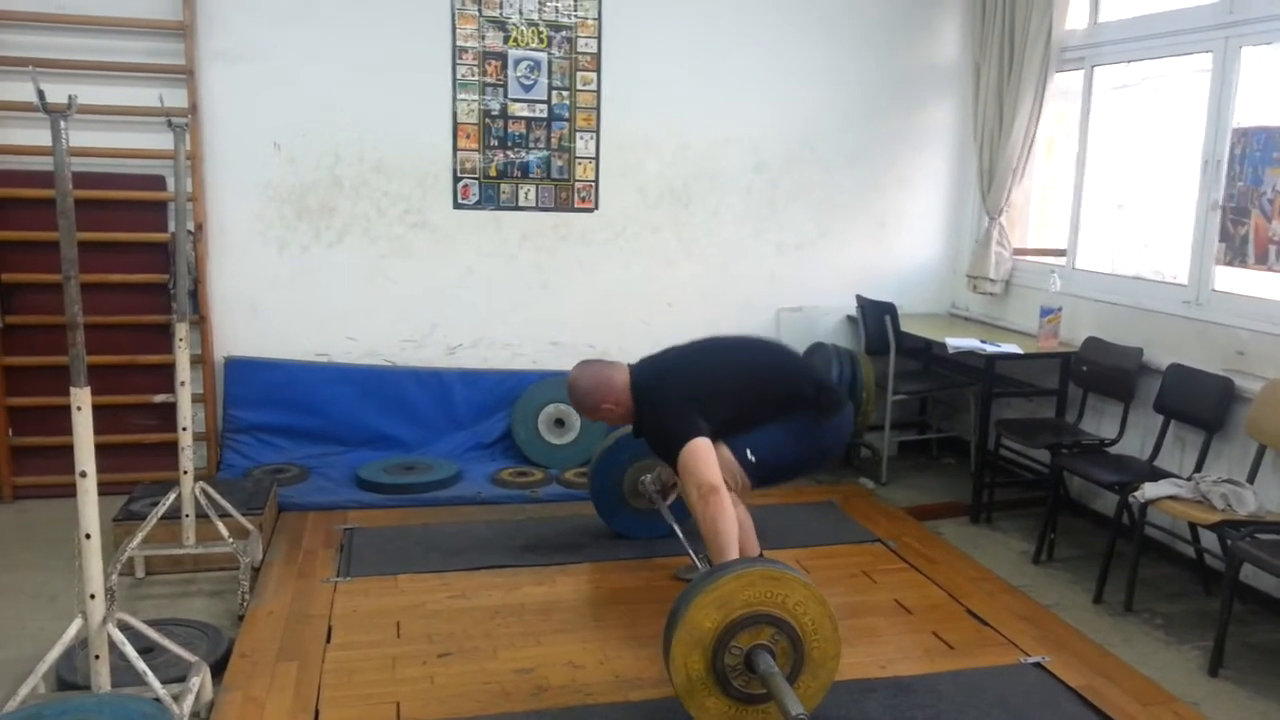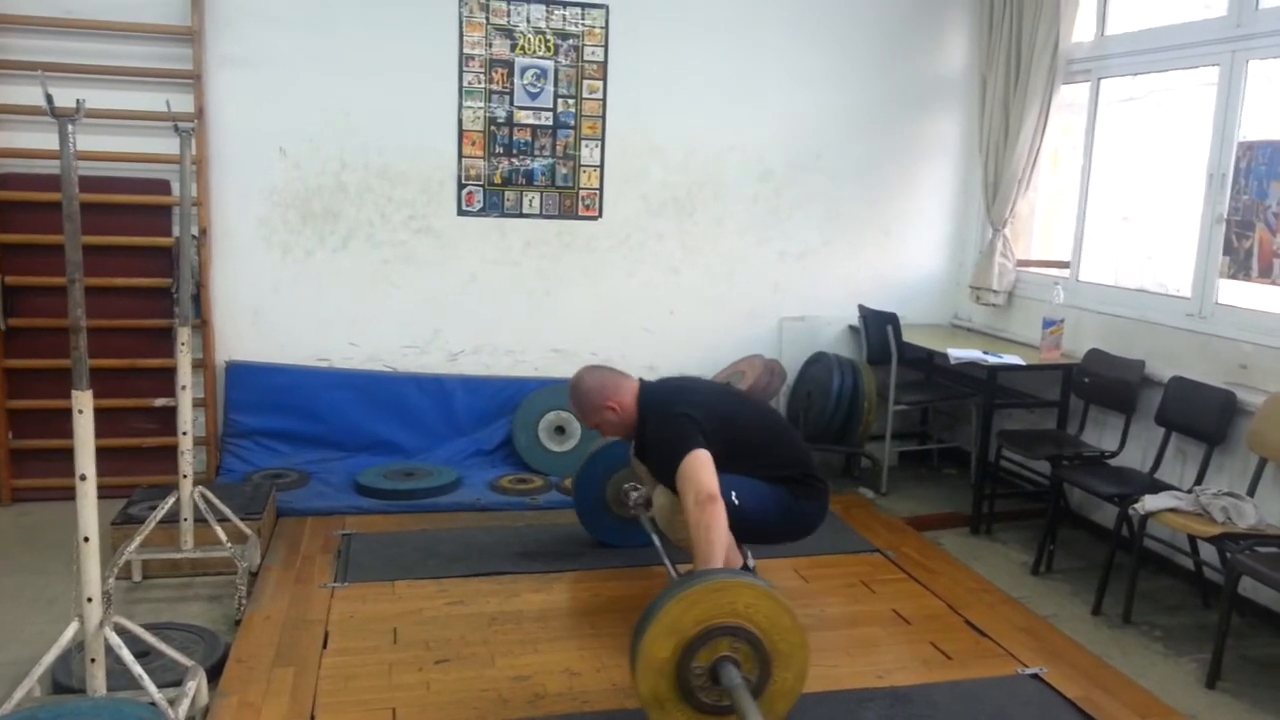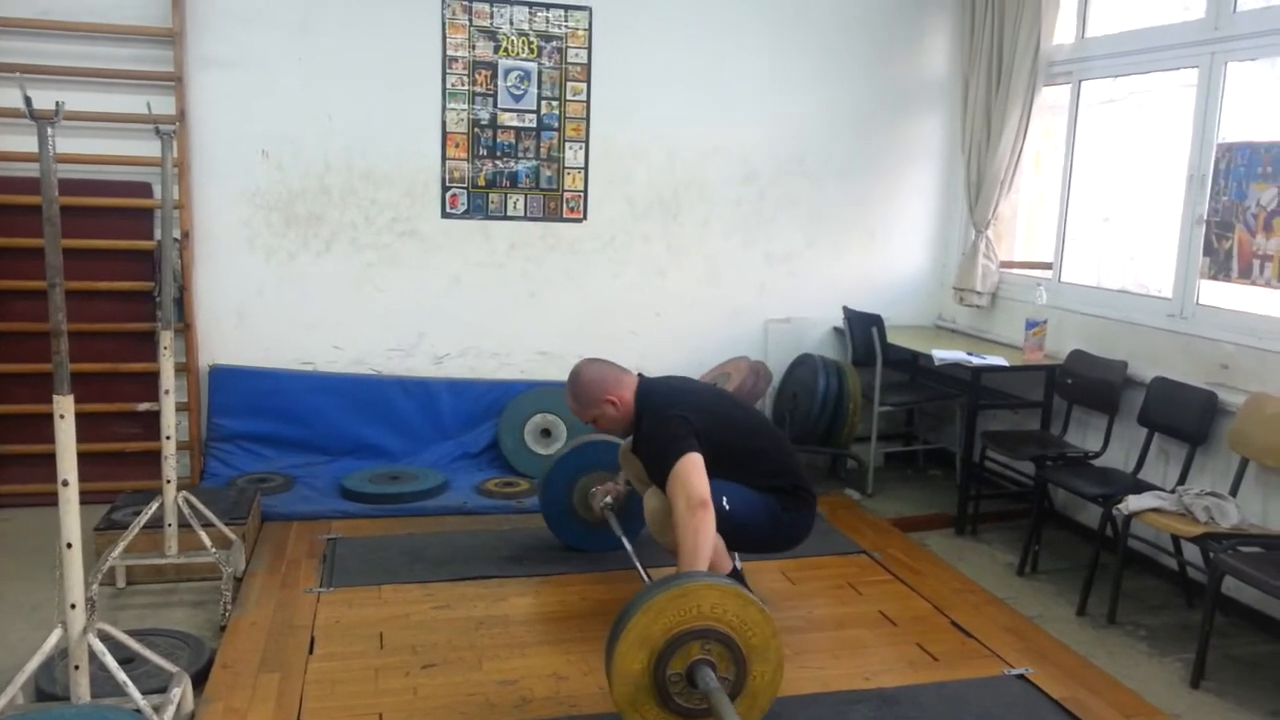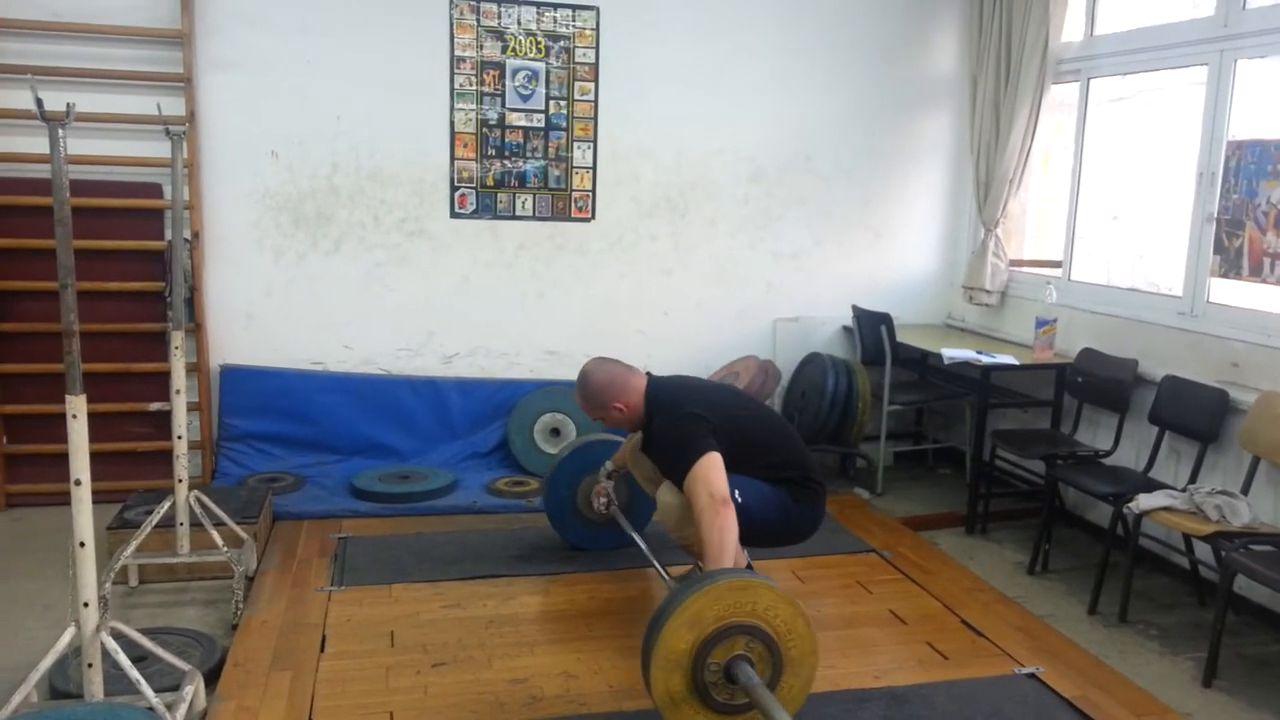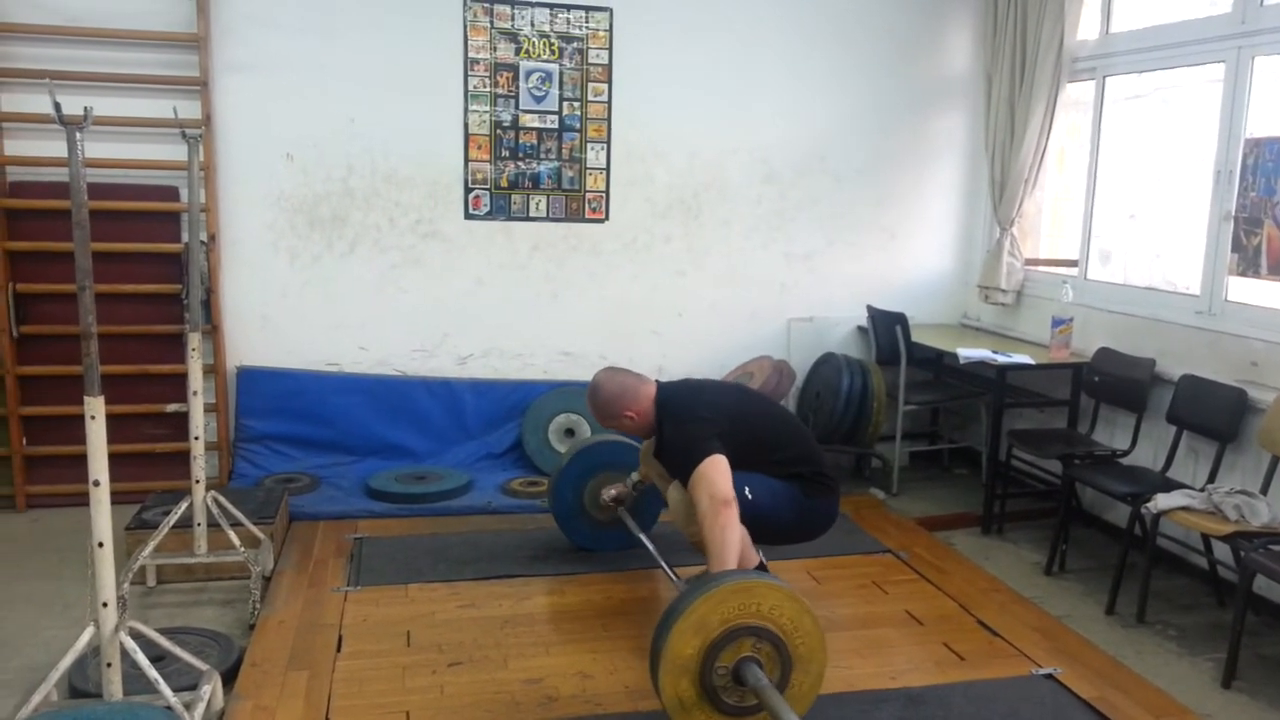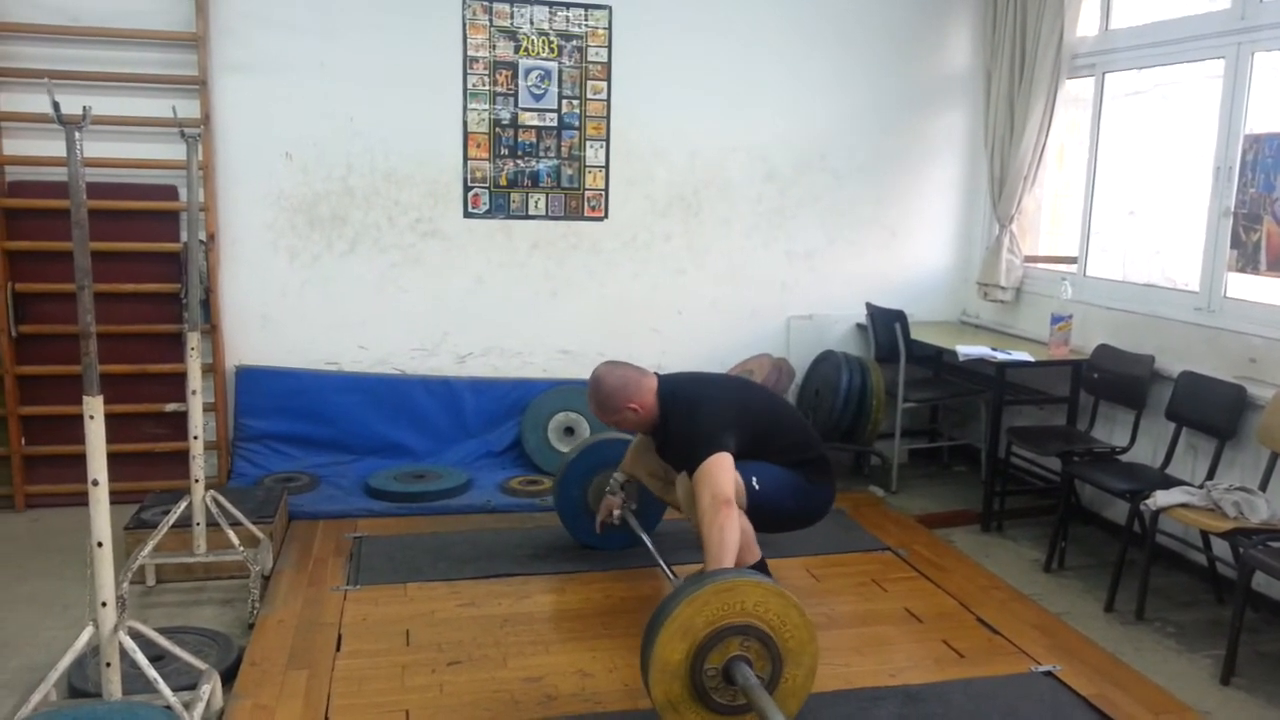
dt=0.4s
person 1, frame 1
left shoulder: (664, 406)
right shoulder: (649, 379)
left elbow: (708, 491)
left hip: (821, 416)
right hip: (800, 400)
left knee: (708, 480)
right ankle: (727, 561)
person 1, frame 2
left shoulder: (667, 423)
right shoulder: (659, 399)
left elbow: (706, 501)
left hip: (796, 500)
left knee: (675, 504)
right ankle: (734, 559)
person 1, frame 3
left shoulder: (664, 421)
right shoulder: (656, 395)
left elbow: (696, 506)
right wrist: (624, 483)
left hip: (784, 510)
left knee: (663, 505)
right knee: (636, 453)
right ankle: (722, 561)
person 1, frame 4
left shoulder: (677, 422)
right shoulder: (662, 395)
left elbow: (716, 504)
right elbow: (641, 433)
right wrist: (609, 472)
left hip: (793, 503)
left knee: (676, 502)
right knee: (640, 452)
right ankle: (732, 563)
person 1, frame 5
left shoulder: (686, 425)
right shoulder: (672, 400)
left elbow: (720, 505)
right wrist: (631, 485)
left hip: (807, 499)
left knee: (687, 498)
right knee: (655, 455)
right ankle: (745, 560)
person 1, frame 6
left shoulder: (696, 419)
right shoulder: (665, 394)
left elbow: (719, 504)
right wrist: (618, 487)
left hip: (805, 486)
left knee: (696, 489)
right knee: (644, 455)
right ankle: (742, 552)
